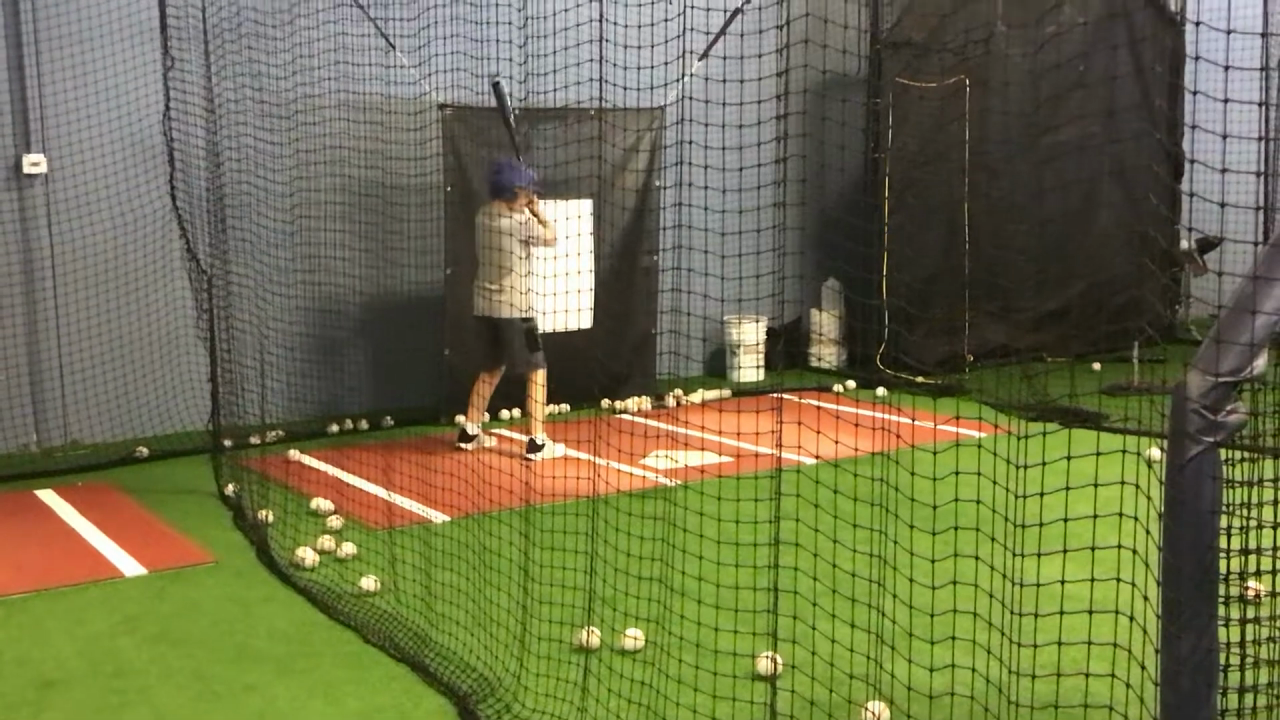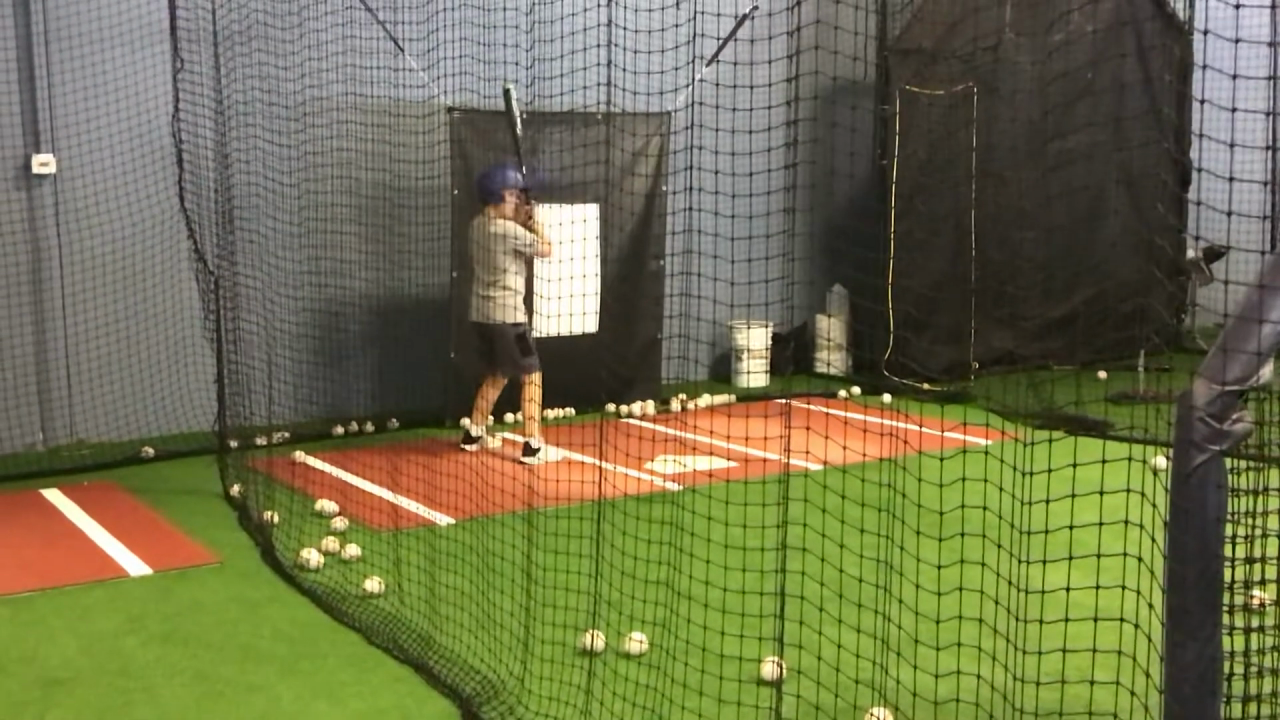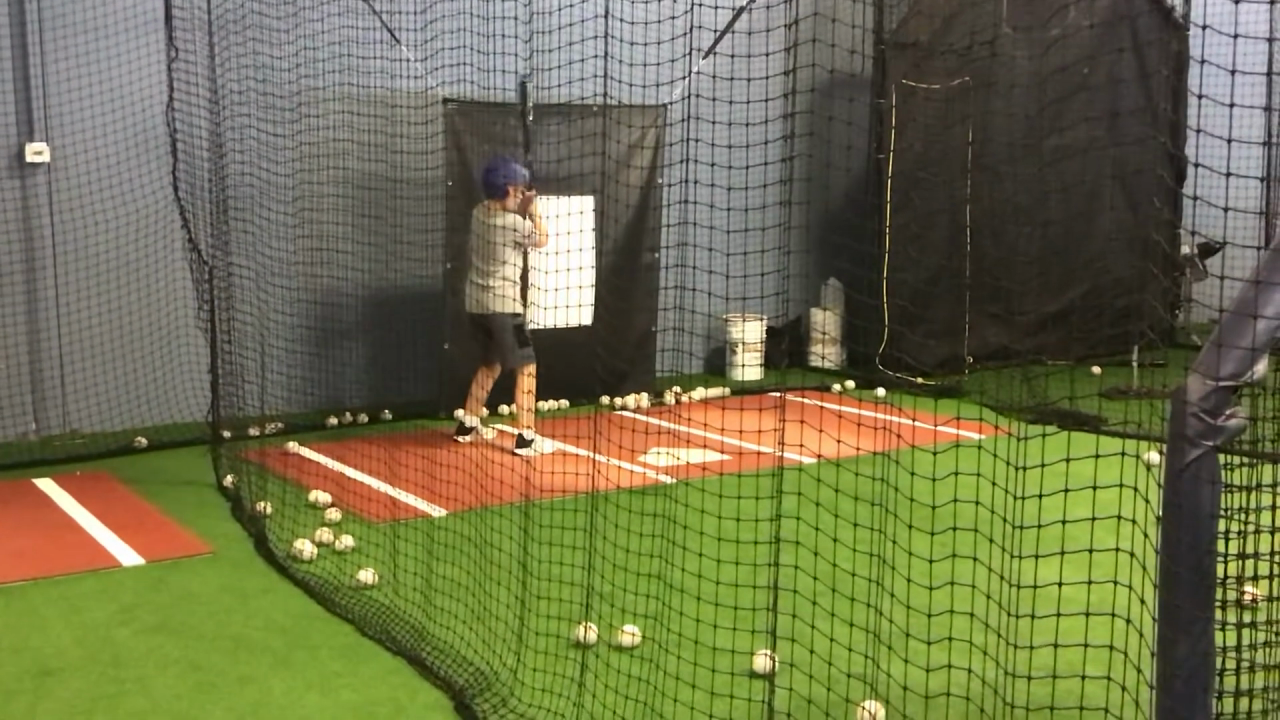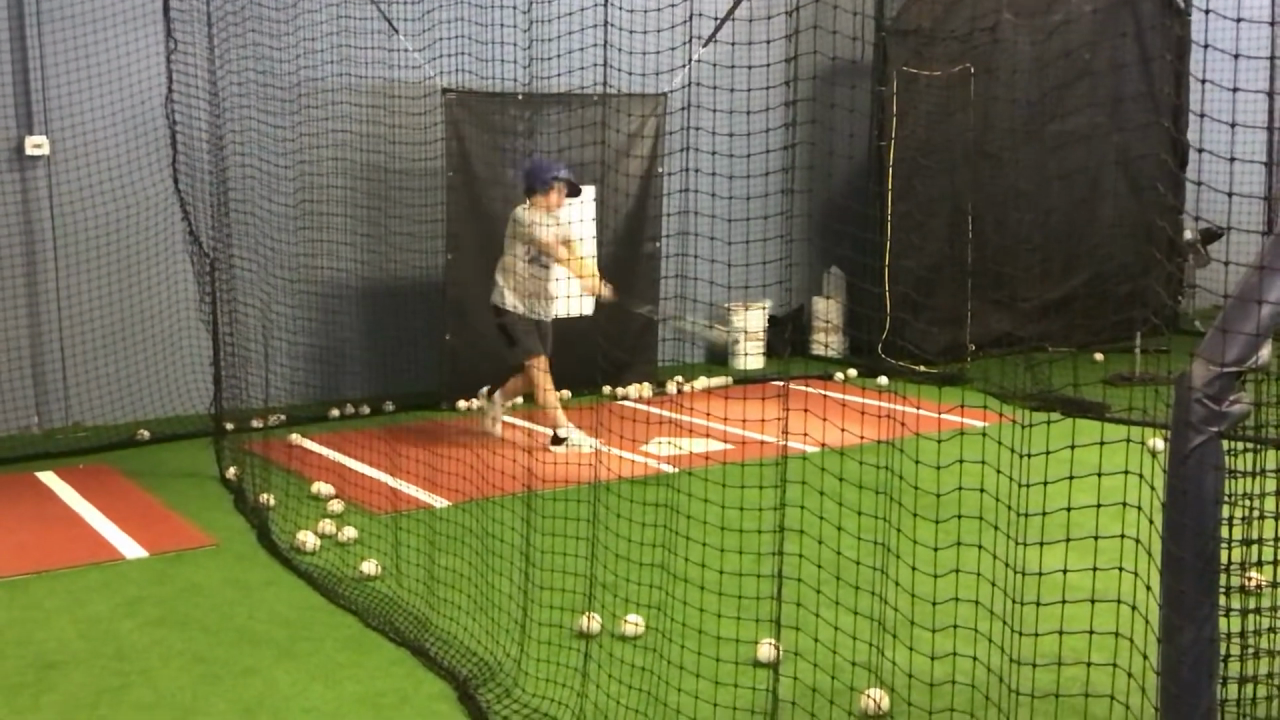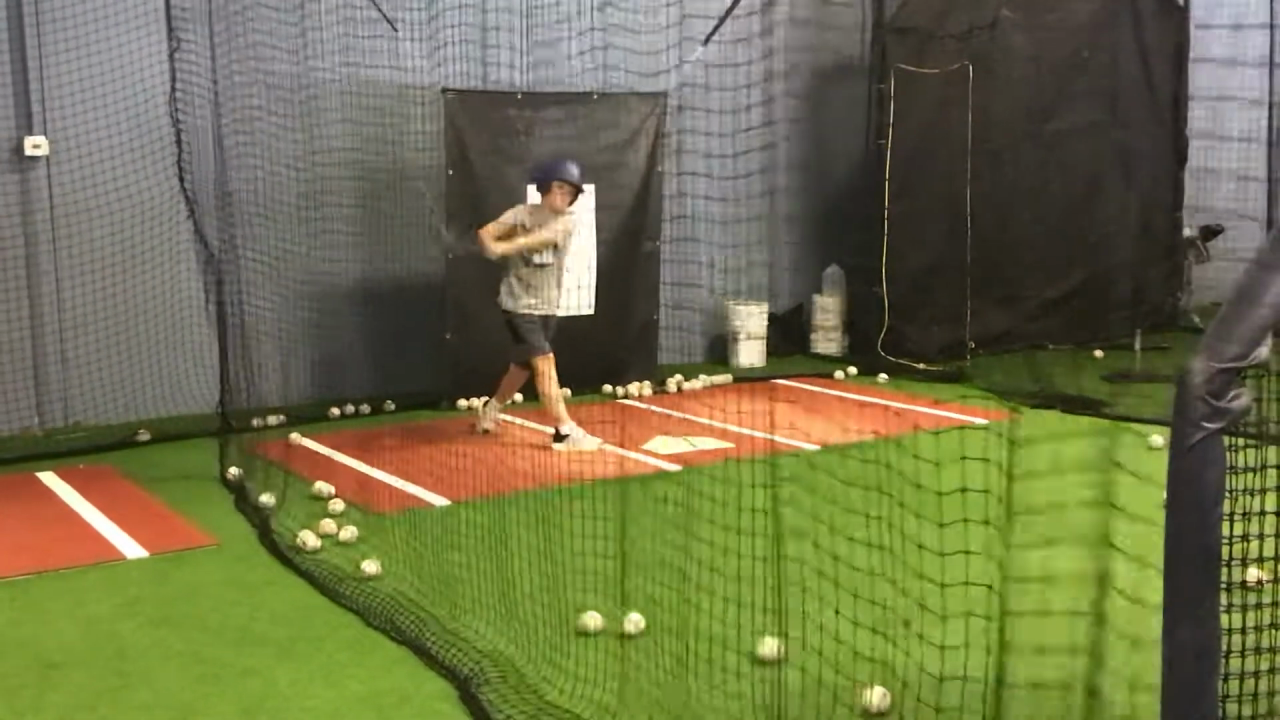
dt=1s
person 1, frame 1
left shoulder: (483, 217)
right shoulder: (521, 223)
right elbow: (551, 239)
left wrist: (525, 211)
right wrist: (537, 212)
left hip: (484, 308)
right hip: (514, 310)
left knee: (491, 369)
right knee: (536, 371)
left ankle: (470, 432)
right ankle: (537, 442)
person 1, frame 2
left shoulder: (478, 225)
right shoulder: (509, 230)
right elbow: (545, 249)
left wrist: (522, 221)
right wrist: (534, 223)
left hip: (481, 314)
right hip: (507, 315)
left knee: (496, 375)
right knee: (531, 375)
left ankle: (474, 434)
right ankle: (533, 445)
person 1, frame 3
left shoulder: (478, 213)
right shoulder: (516, 222)
right elbow: (541, 240)
left wrist: (521, 206)
right wrist: (533, 210)
left hip: (475, 304)
right hip: (502, 306)
left knee: (491, 363)
right knee: (526, 367)
left ankle: (468, 425)
right ankle: (526, 437)
person 1, frame 4
left shoulder: (559, 221)
right shoulder: (522, 215)
left elbow: (575, 252)
right elbow: (552, 248)
left wrist: (594, 277)
right wrist: (584, 277)
left hip: (540, 309)
right hip: (511, 304)
left knee: (537, 371)
right knee: (537, 363)
left ankle: (497, 398)
right ankle: (563, 433)
person 1, frame 5
left shoulder: (566, 222)
right shoulder: (520, 212)
left elbow: (541, 239)
right elbow: (486, 233)
left wrist: (505, 246)
right wrist: (490, 244)
left hip: (547, 306)
right hip: (518, 303)
left knee: (524, 364)
right knee: (544, 361)
left ankle: (490, 411)
right ankle: (565, 431)
